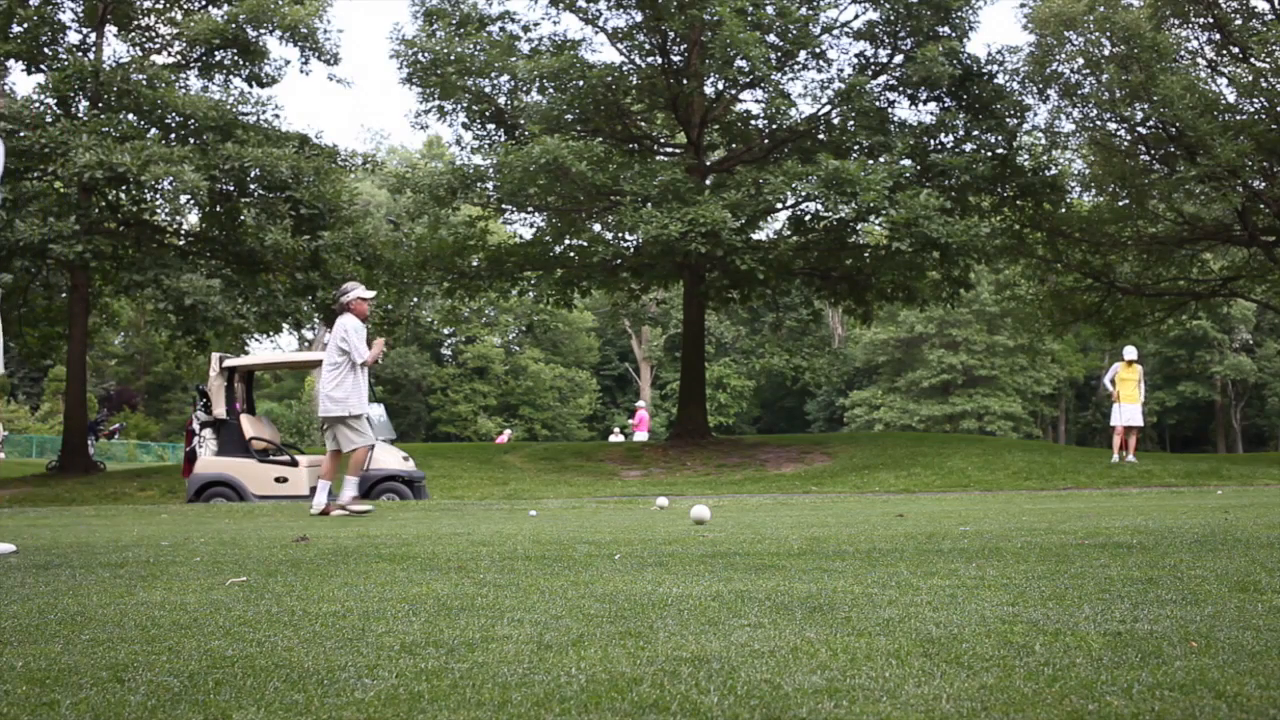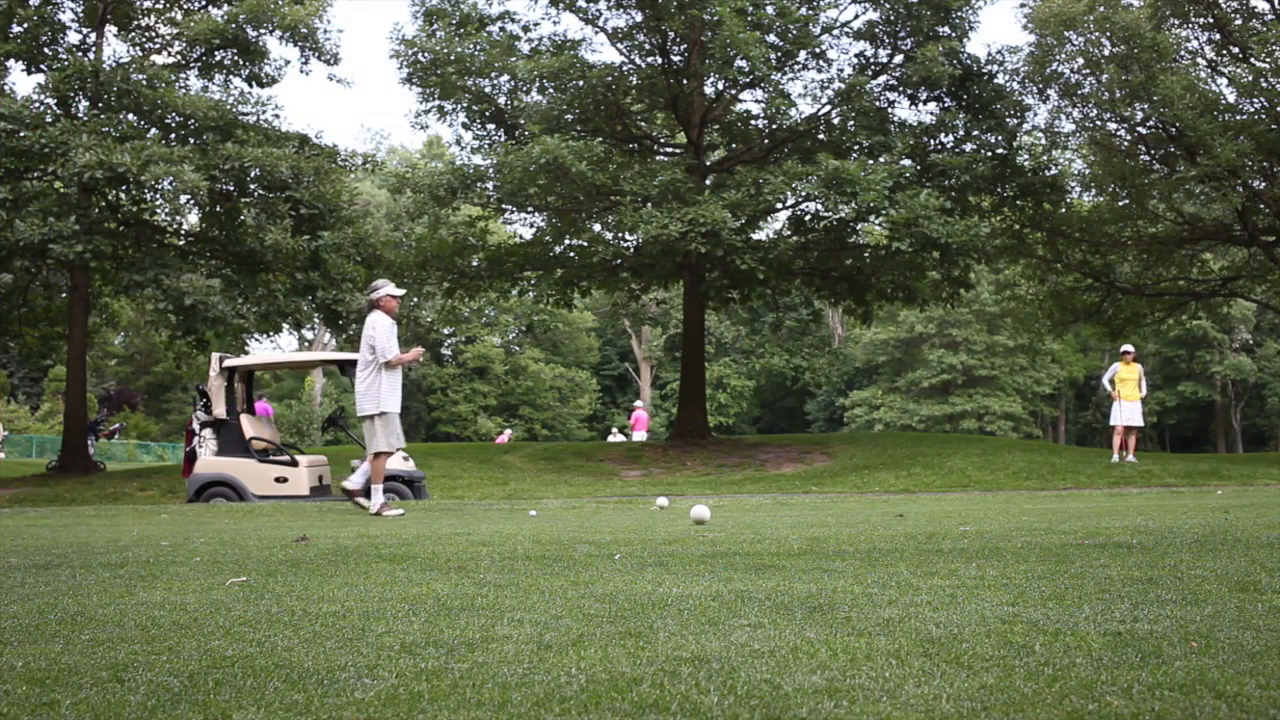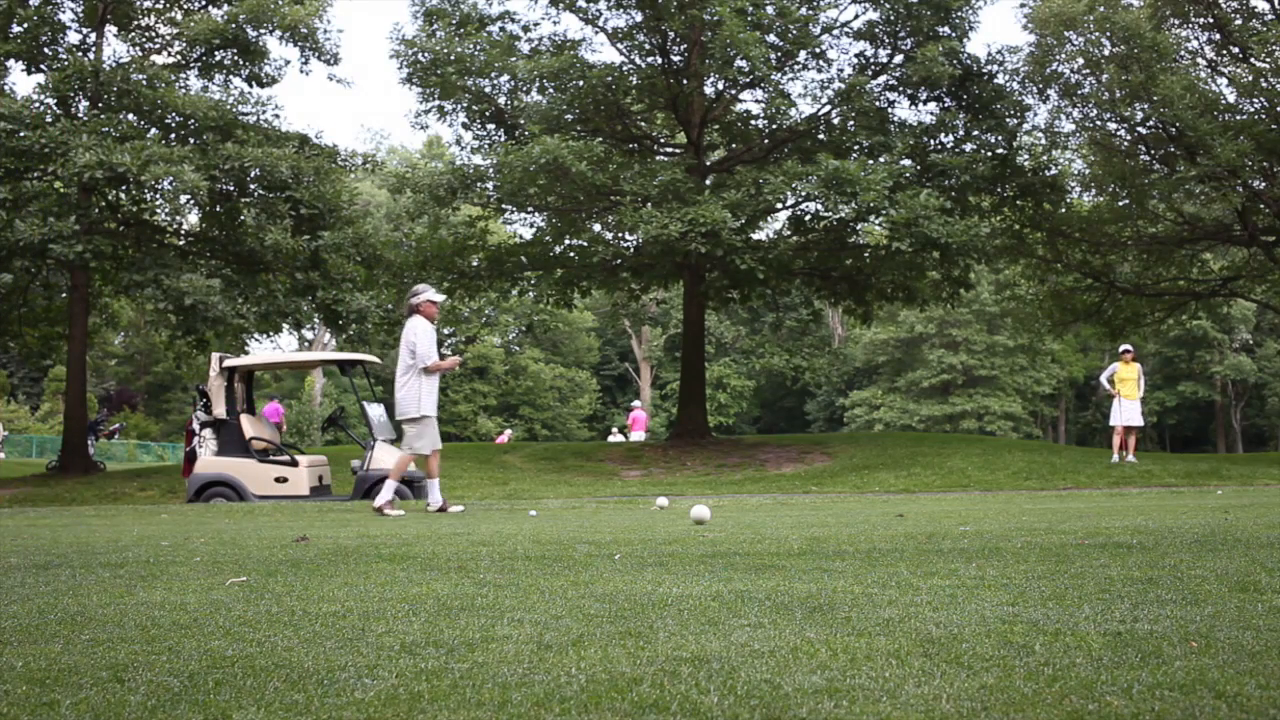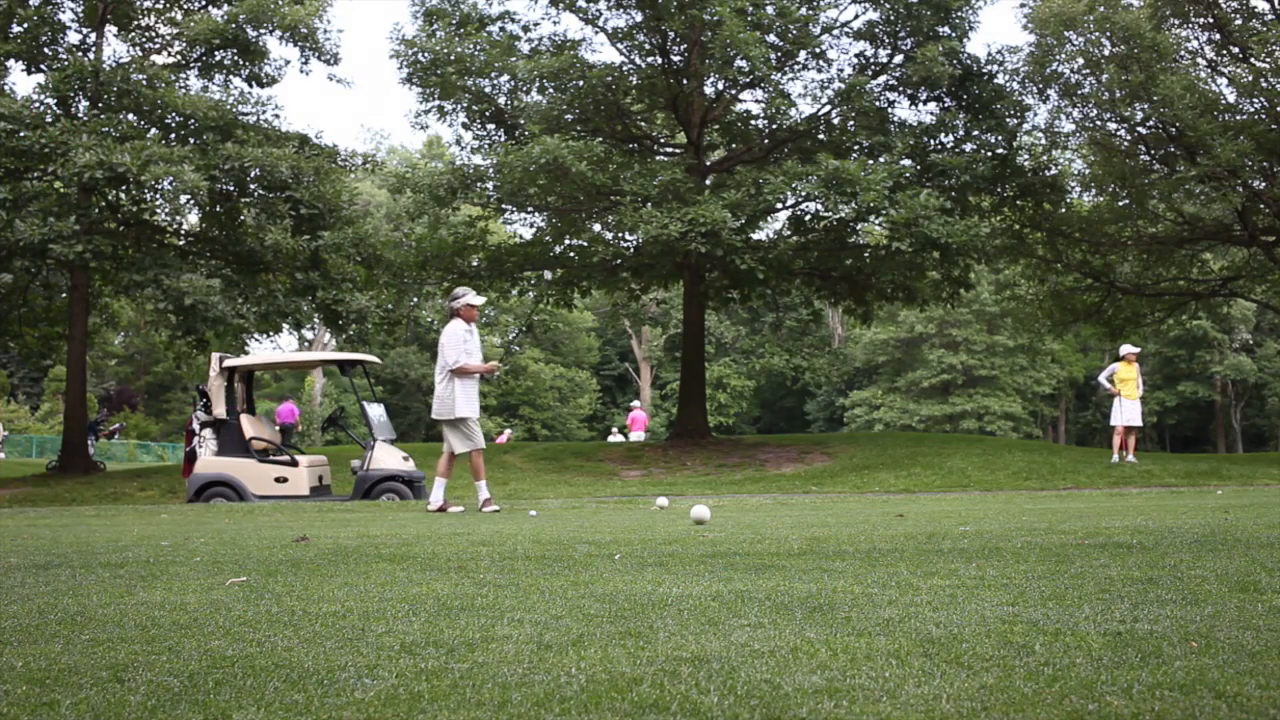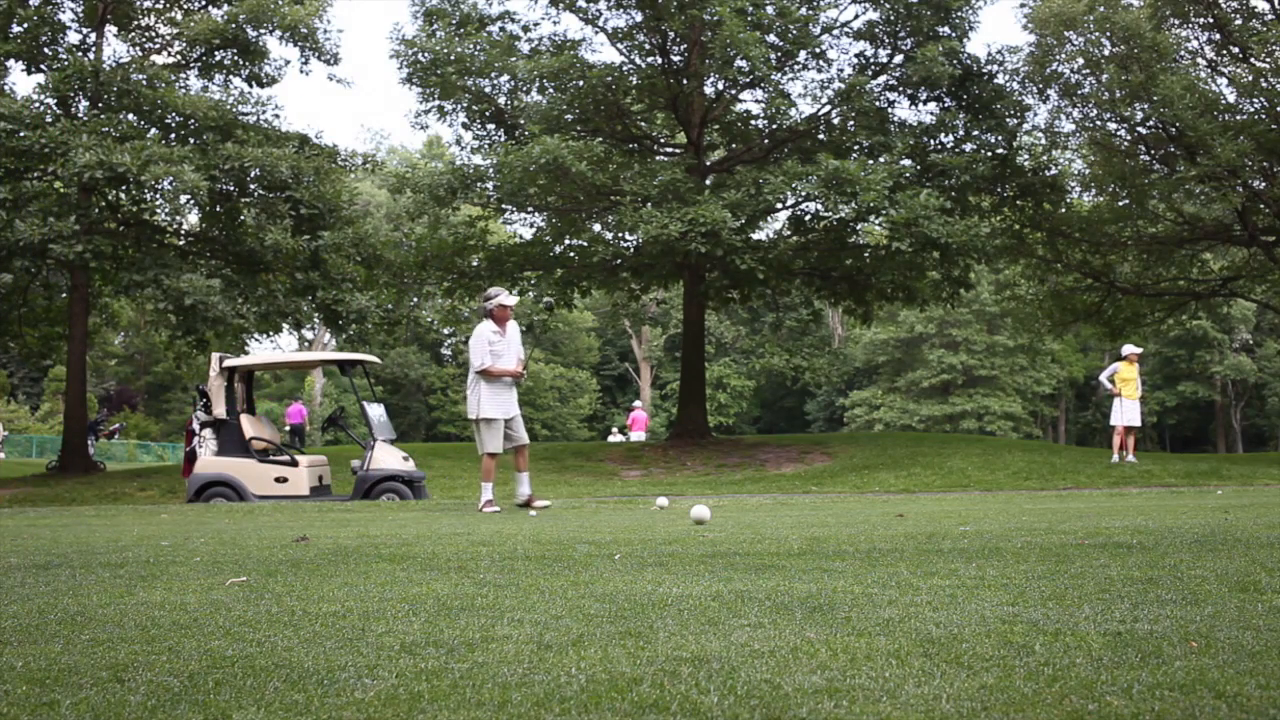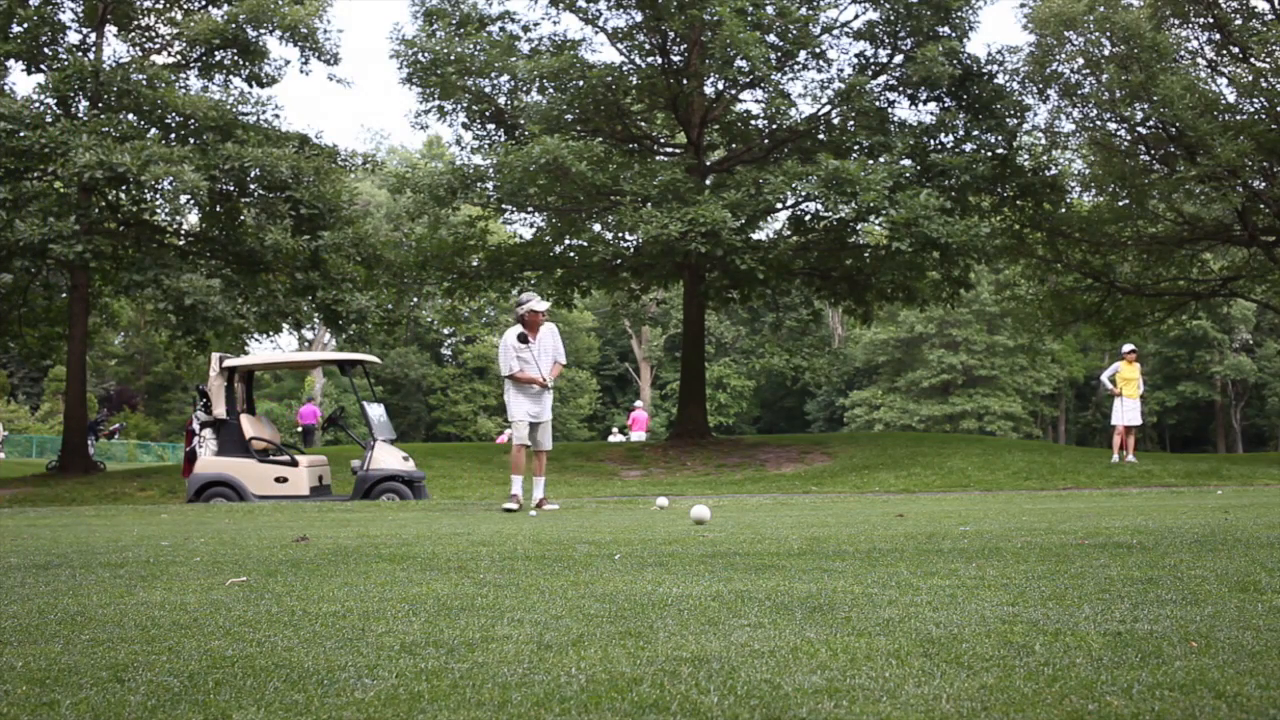
dt=0.5s
person 1, frame 1
left shoulder: (344, 323)
right shoulder: (350, 324)
right elbow: (364, 360)
left wrist: (373, 351)
right wrist: (377, 348)
left hip: (337, 398)
right hip: (343, 399)
left knee: (336, 450)
right knee: (363, 444)
left ankle: (320, 502)
right ankle: (347, 496)
person 1, frame 2
left shoulder: (377, 321)
right shoulder: (381, 322)
right elbow: (390, 359)
left wrist: (405, 358)
right wrist: (410, 356)
left hip: (382, 397)
right hip: (378, 397)
left knee: (391, 445)
right knee: (381, 449)
left ankle: (355, 484)
right ankle: (377, 502)
person 1, frame 3
left shoulder: (416, 326)
right shoulder: (422, 327)
right elbow: (429, 364)
left wrist: (443, 366)
right wrist: (447, 364)
left hip: (419, 400)
right hip: (417, 401)
left knee: (432, 449)
right knee: (412, 450)
left ankle: (436, 500)
right ankle: (383, 498)
person 1, frame 4
left shoulder: (470, 329)
right shoulder: (454, 331)
right elbow: (456, 365)
left wrist: (487, 367)
right wrist: (483, 369)
left hip: (465, 399)
right hip: (457, 400)
left knee: (452, 451)
right knee: (476, 446)
left ankle: (437, 500)
right ankle: (484, 497)
person 1, frame 5
left shoulder: (513, 326)
right shoulder: (482, 332)
left elbow: (519, 356)
right elbow: (482, 367)
left wrist: (518, 369)
right wrist: (509, 373)
left hip: (508, 398)
right hip: (488, 401)
left knee: (521, 444)
right knee: (491, 450)
left ankle: (524, 494)
right ankle: (486, 498)
person 1, frame 6
left shoulder: (551, 330)
right shoulder: (510, 337)
left elbow: (560, 360)
right elbow: (510, 372)
left wrist: (550, 378)
right wrist: (535, 380)
left hip: (543, 399)
right hip: (519, 398)
left knee: (542, 448)
right knee: (520, 443)
left ankle: (538, 496)
right ankle: (515, 493)
